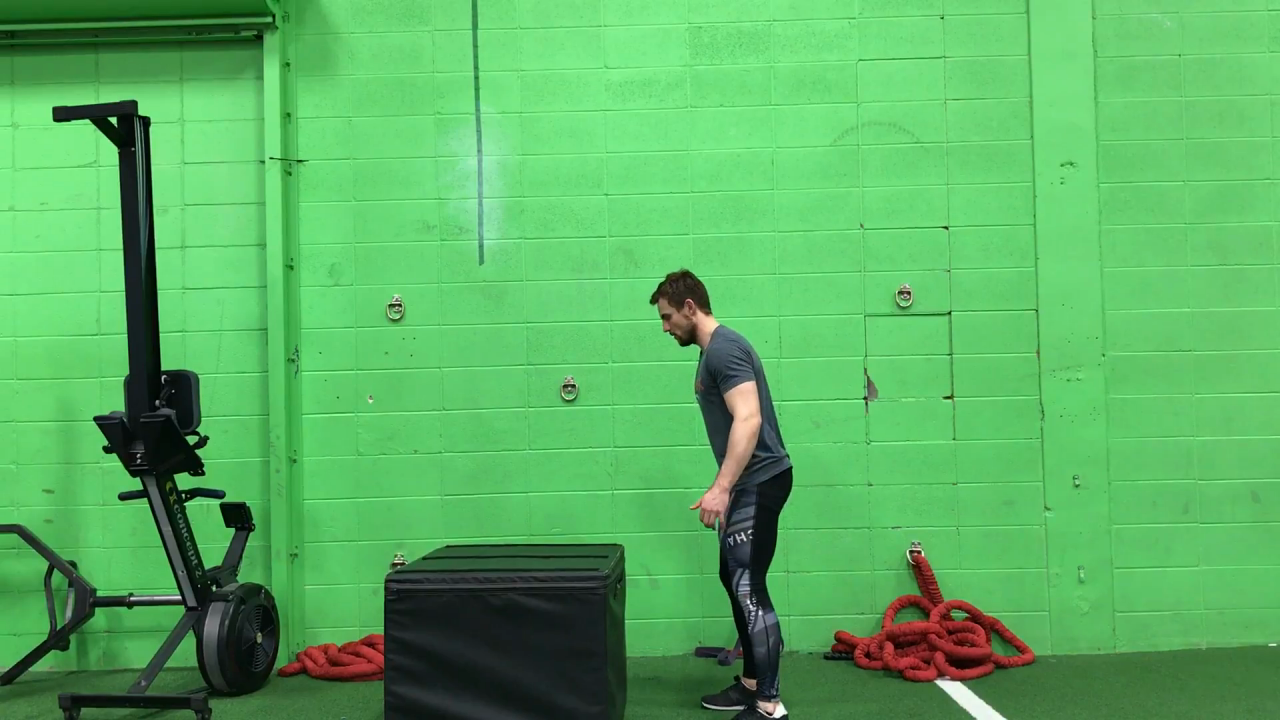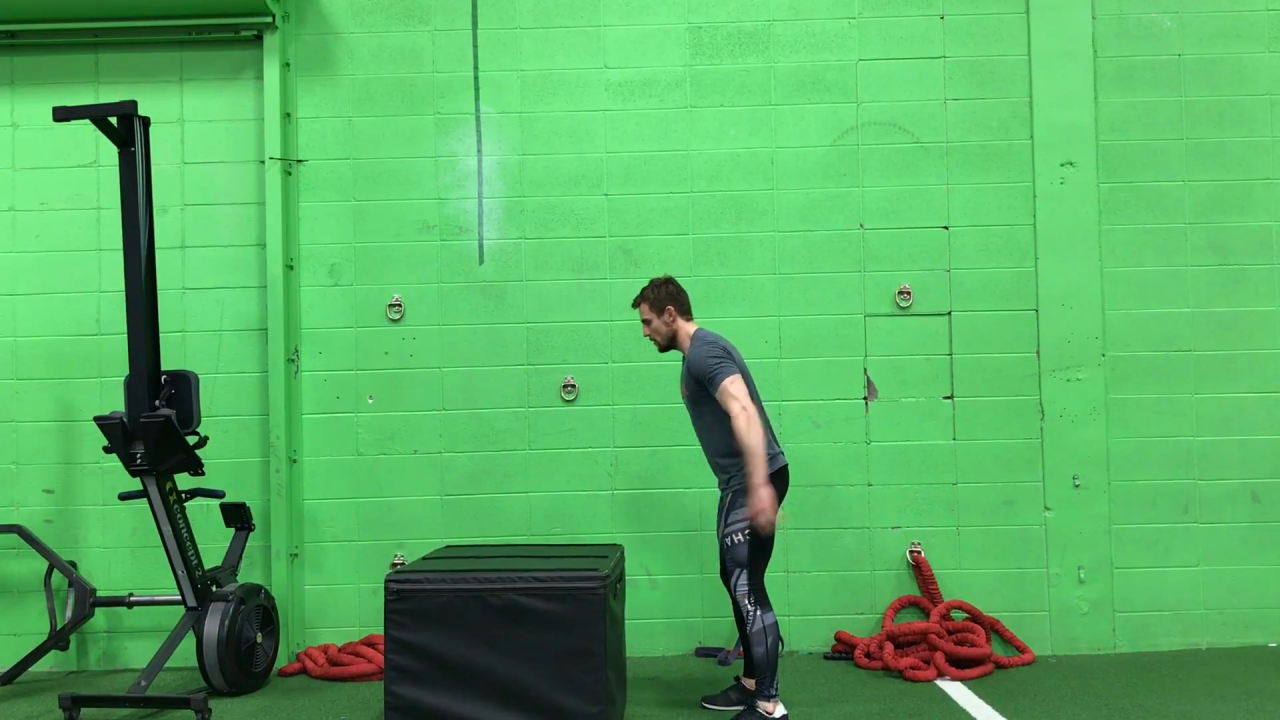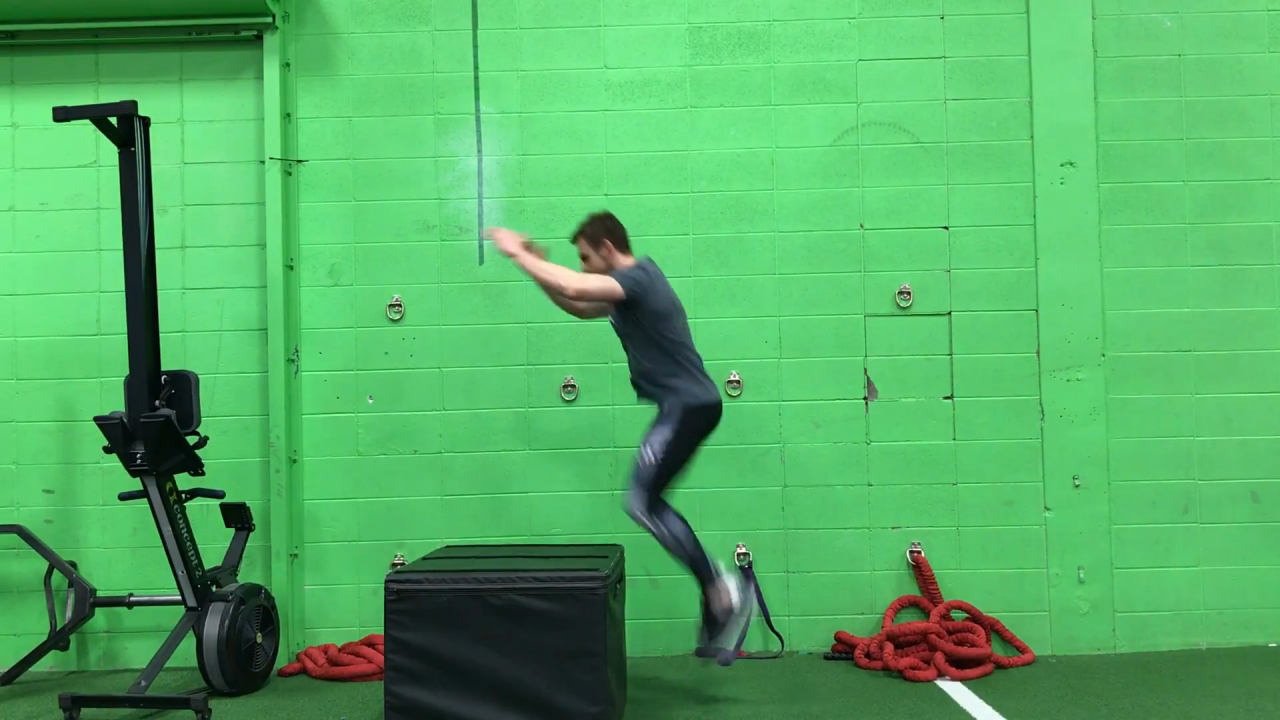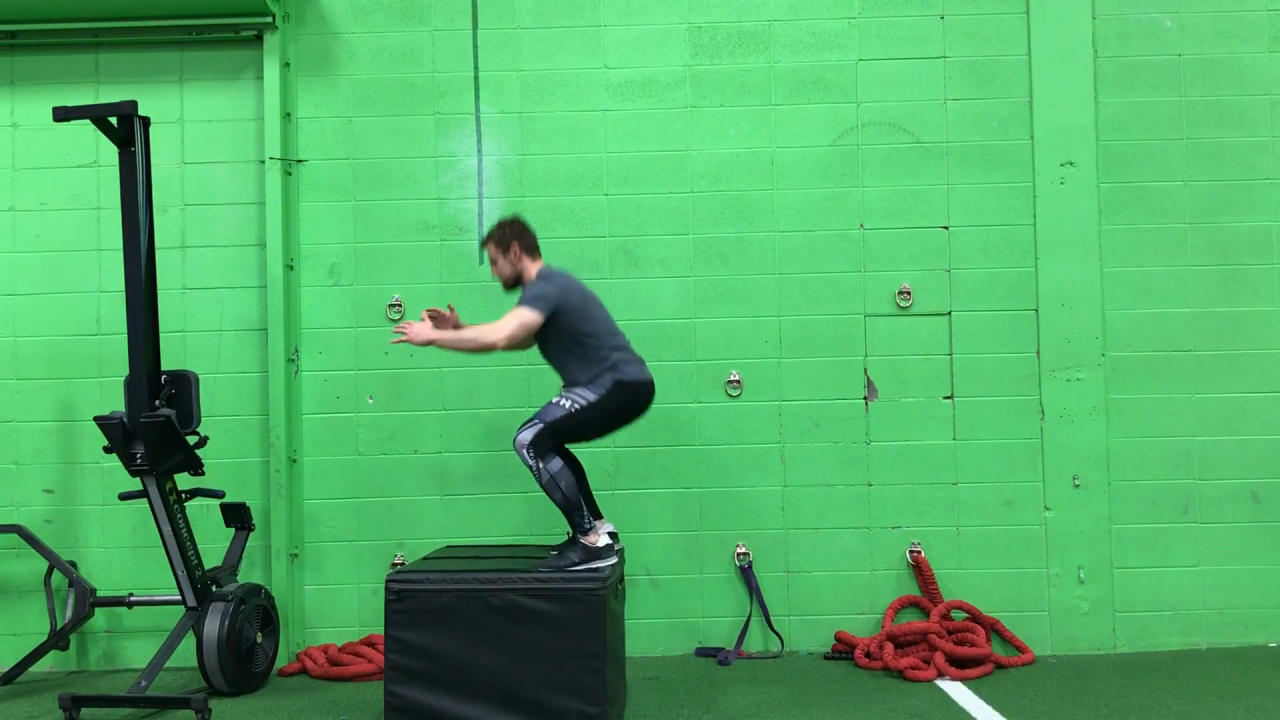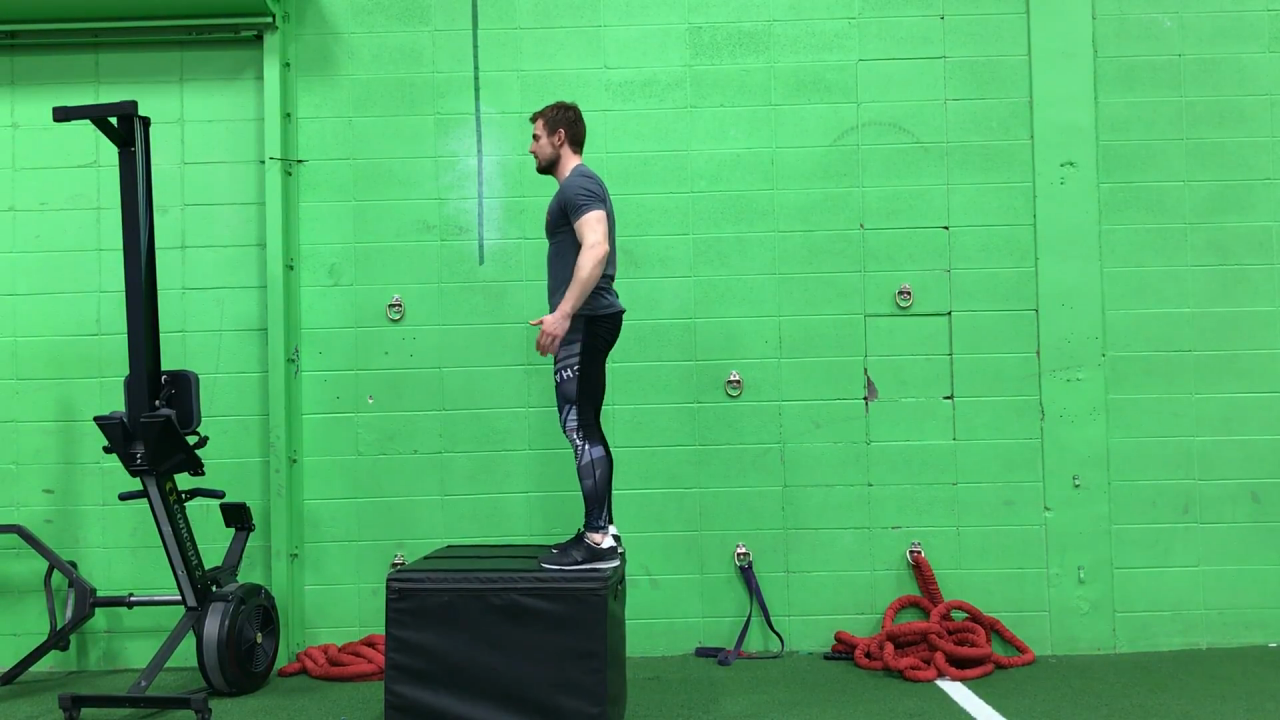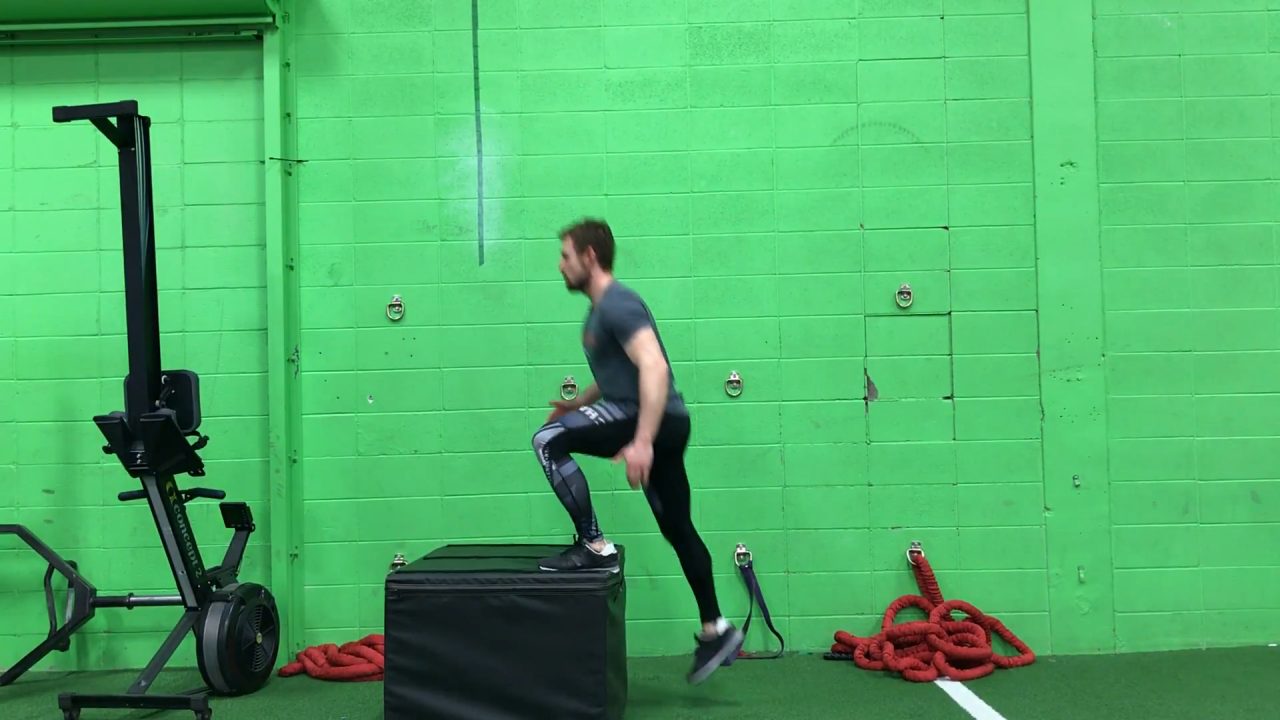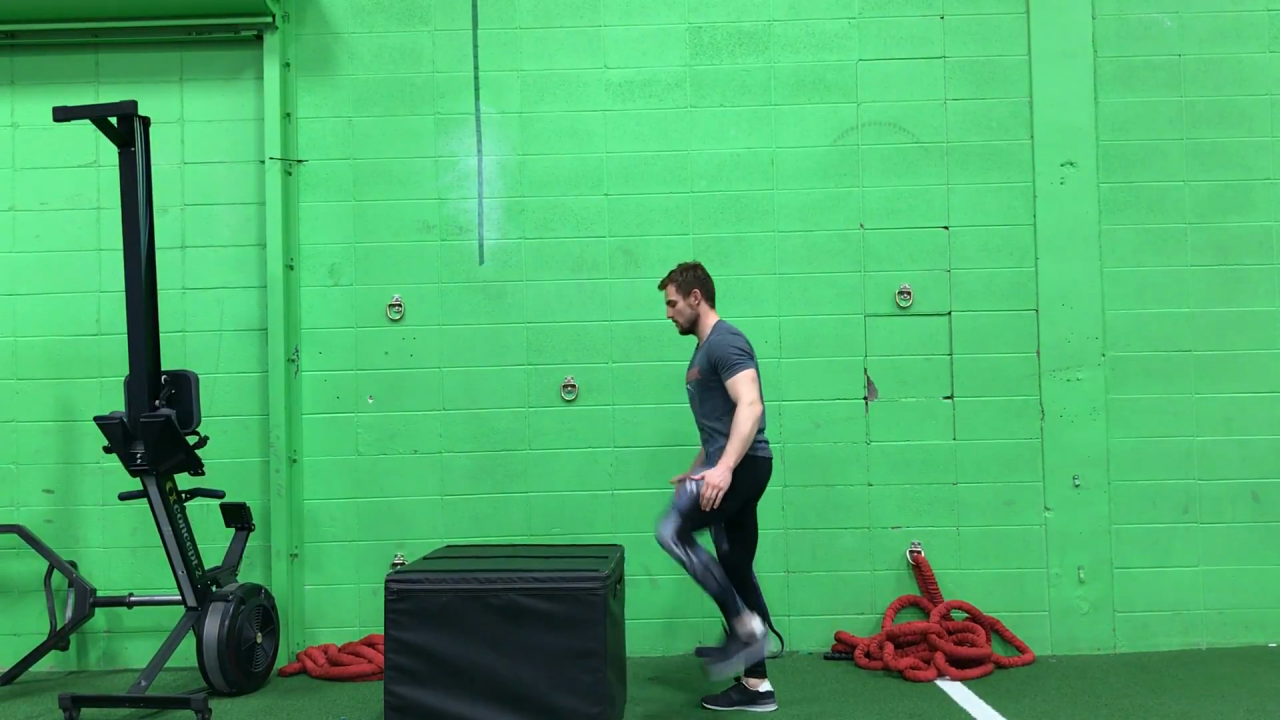
dt=0.7s
person 1, frame 1
left shoulder: (724, 349)
right shoulder: (714, 350)
left elbow: (748, 421)
left wrist: (721, 488)
right wrist: (724, 483)
left hip: (758, 483)
right hip: (746, 483)
left knee: (747, 588)
right knee: (734, 582)
right ankle: (751, 683)
person 1, frame 2
left shoulder: (704, 353)
right shoulder: (696, 354)
left elbow: (745, 412)
left wrist: (761, 485)
left hip: (750, 483)
right hip: (741, 482)
left knee: (746, 588)
right knee: (737, 584)
right ankle: (753, 684)
person 1, frame 3
left shoulder: (637, 278)
right shoulder: (633, 281)
left elbow: (572, 286)
right elbow: (580, 304)
left wrist: (519, 255)
right wrist: (534, 262)
left hip: (690, 407)
right hip: (684, 405)
left knee: (641, 501)
right knee: (647, 501)
left ankle: (722, 590)
right ankle: (719, 598)
person 1, frame 4
left shoulder: (544, 288)
right shoulder: (548, 284)
left elbow: (499, 338)
right elbow: (515, 338)
left wrist: (436, 338)
right wrist: (460, 329)
left hip: (622, 387)
right hip: (619, 385)
left knee: (531, 440)
right knee: (544, 443)
left ankle: (593, 542)
right ankle: (598, 529)
person 1, frame 5
left shoulder: (577, 184)
right shoulder: (581, 187)
left elbow: (596, 250)
left wrist: (562, 314)
left hip: (585, 321)
right hip: (588, 319)
left knee: (579, 427)
right knee: (585, 428)
left ankle: (599, 540)
right ankle: (602, 531)
person 1, frame 6
left shoulder: (618, 304)
right shoulder: (600, 308)
left elbow: (655, 368)
left wrist: (641, 441)
right wrist: (577, 405)
left hip: (653, 424)
right hip: (663, 425)
left knee: (548, 442)
right knee: (677, 529)
left ankle: (596, 548)
right ankle: (716, 629)
person 1, frame 7
left shoulder: (725, 341)
right shoulder: (705, 348)
left elbow: (751, 407)
left wrist: (724, 466)
right wrist: (704, 470)
left hip: (742, 464)
right hip: (734, 470)
left knee: (672, 533)
right knee: (739, 574)
left ankle: (743, 625)
right ankle: (755, 685)
